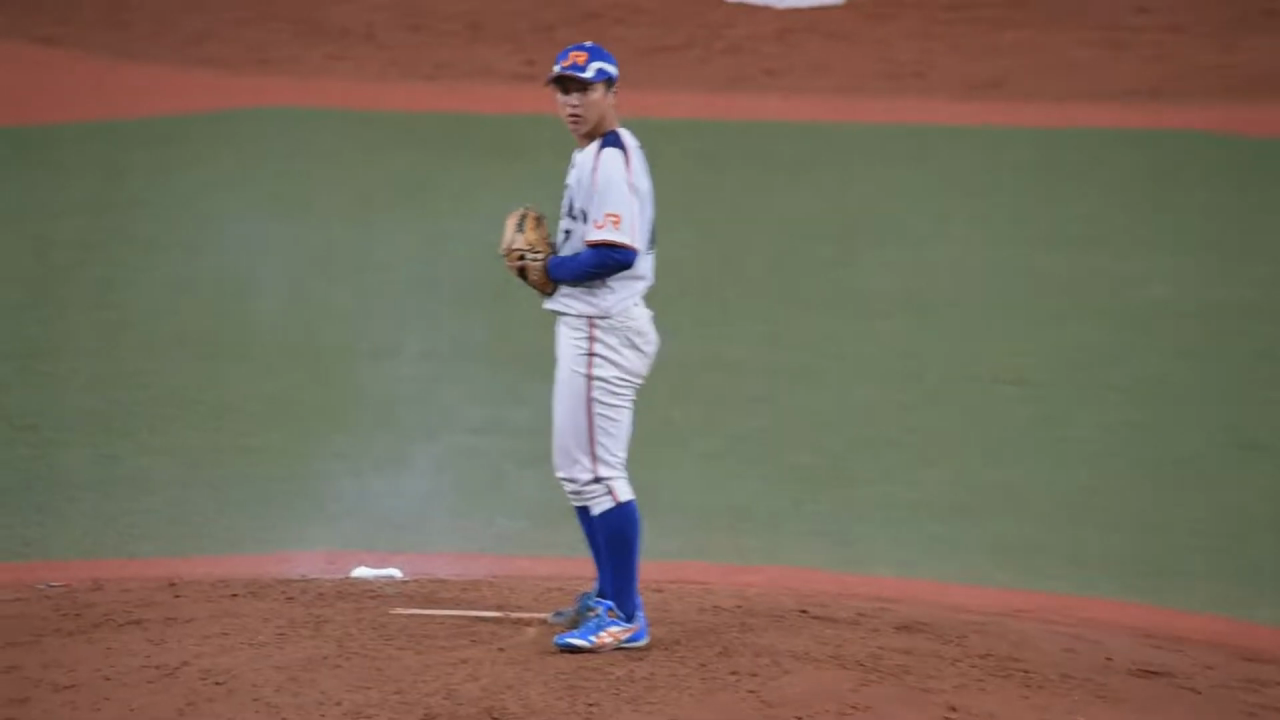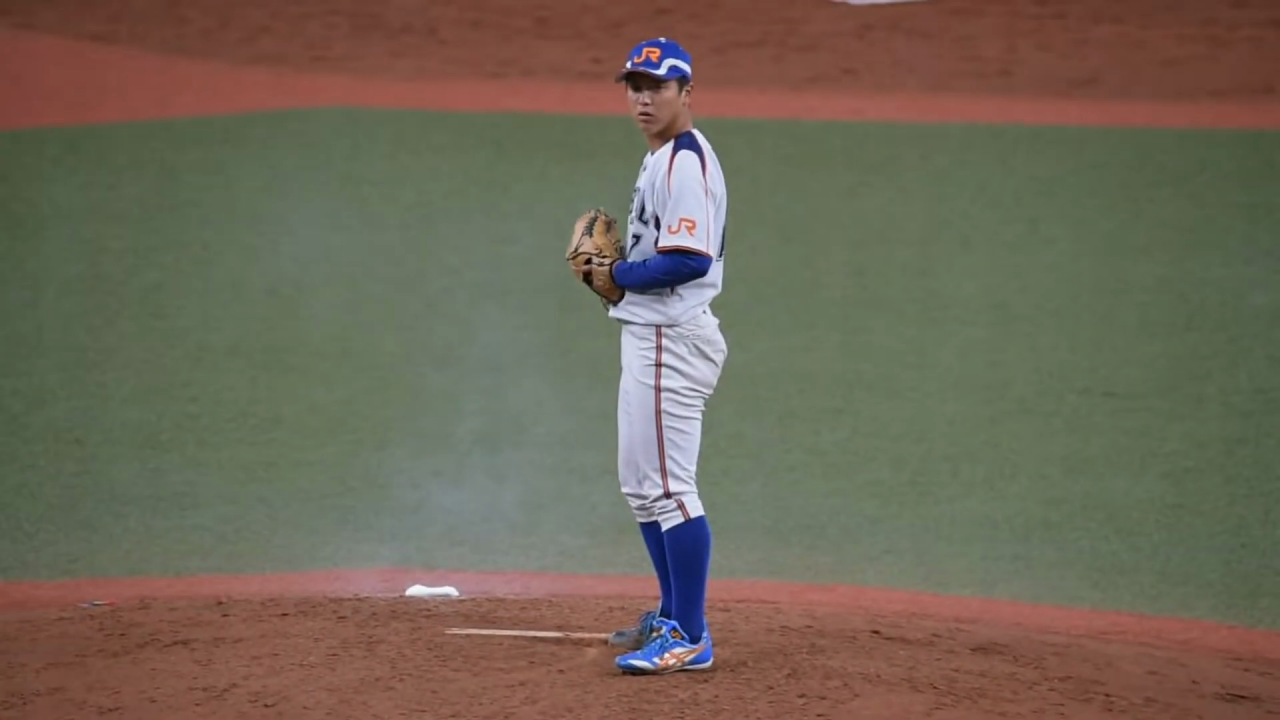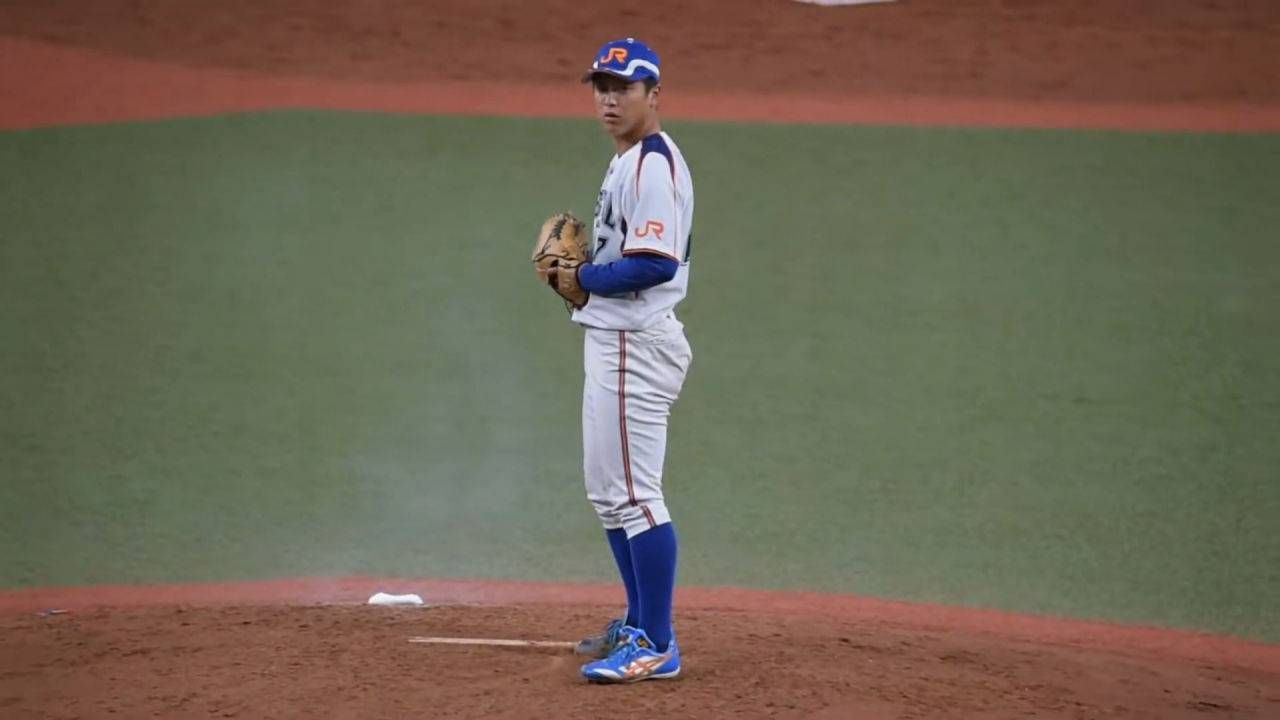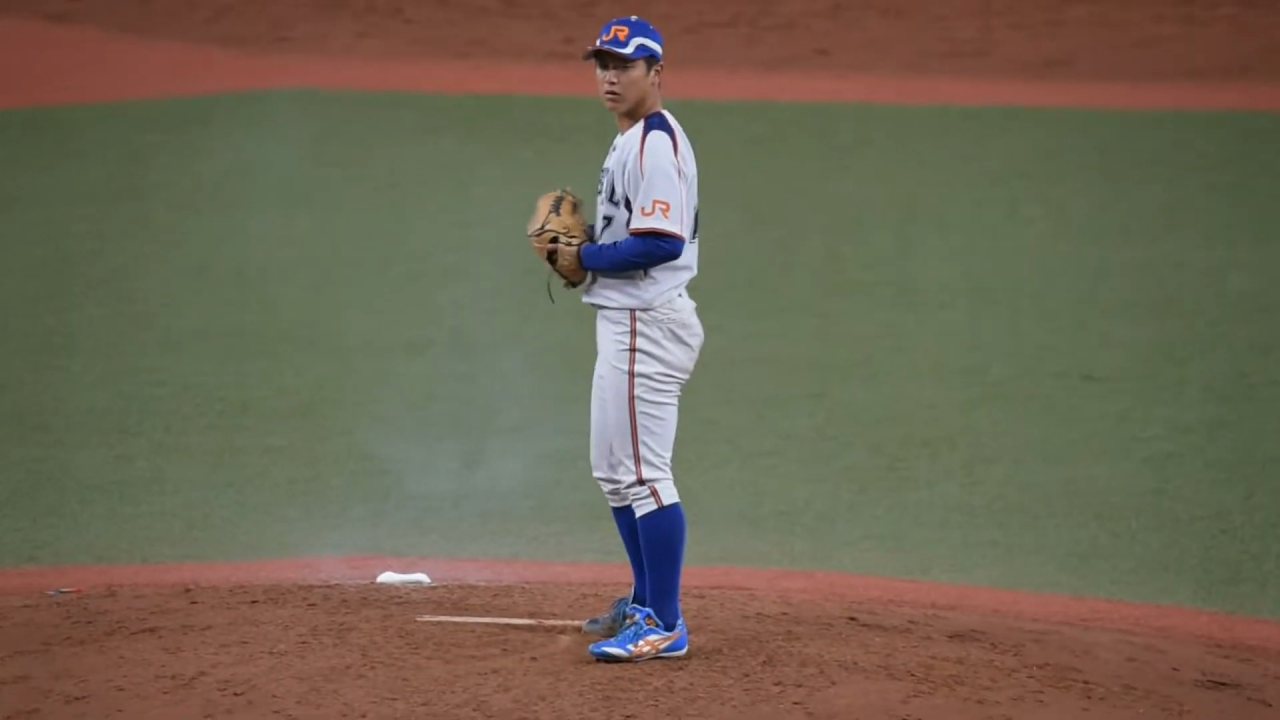
dt=0.5s
person 1, frame 1
left shoulder: (611, 157)
right shoulder: (590, 156)
left elbow: (616, 254)
left wrist: (551, 269)
right wrist: (555, 267)
left hip: (603, 332)
right hip: (585, 329)
left knee: (599, 472)
right knee: (576, 471)
left ankle: (625, 616)
right ankle: (609, 596)
person 1, frame 2
left shoulder: (686, 159)
right shoulder: (661, 158)
left elbow: (690, 261)
left wrist: (617, 274)
right wrist: (618, 270)
left hip: (669, 342)
right hip: (651, 338)
left knee: (668, 488)
right knee: (642, 485)
left ankle: (690, 637)
right ankle: (673, 615)
person 1, frame 3
left shoulder: (654, 162)
right shoulder: (628, 161)
left elbow: (656, 264)
left wrist: (584, 277)
right wrist: (583, 271)
left hip: (633, 347)
right hip: (615, 342)
left knee: (634, 494)
right knee: (610, 493)
left ankle: (658, 646)
right ankle: (639, 624)
person 1, frame 4
left shoulder: (656, 140)
right shoulder: (632, 139)
left elbow: (663, 244)
left wrist: (585, 256)
right wrist: (586, 248)
left hip: (646, 326)
right hip: (628, 323)
left knee: (643, 474)
right knee: (614, 471)
left ankle: (664, 624)
right ankle: (646, 602)
